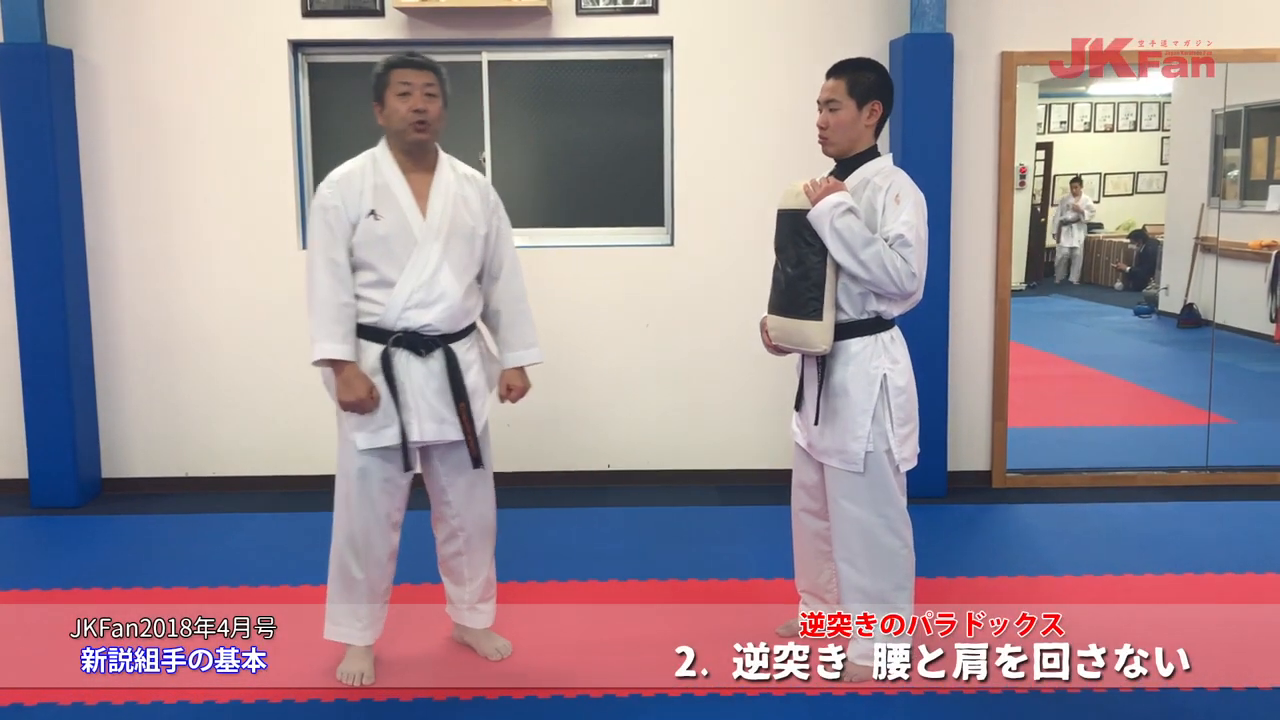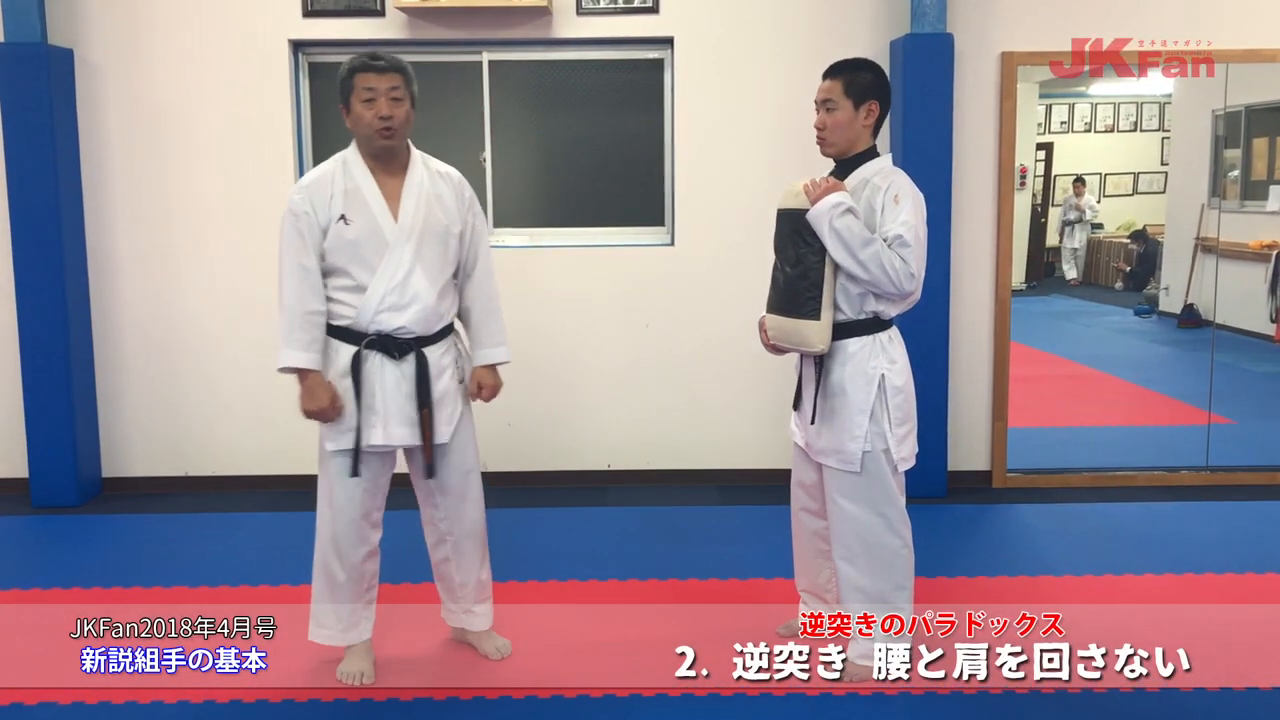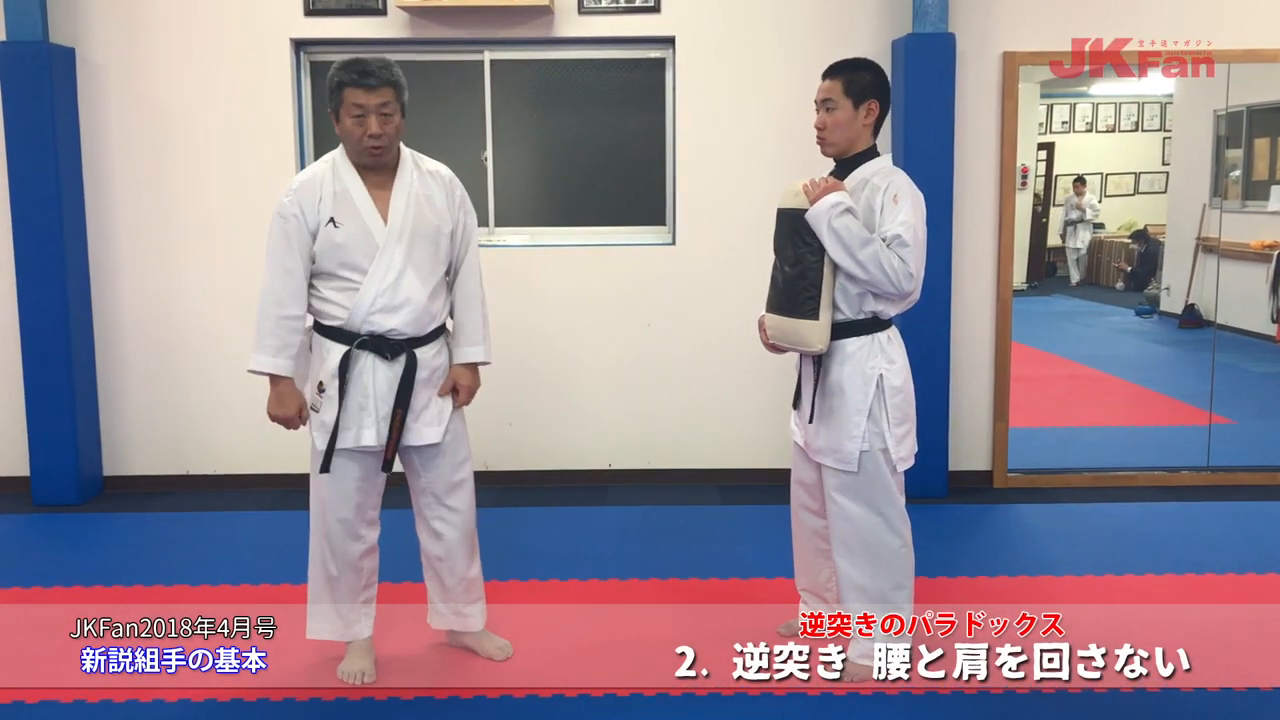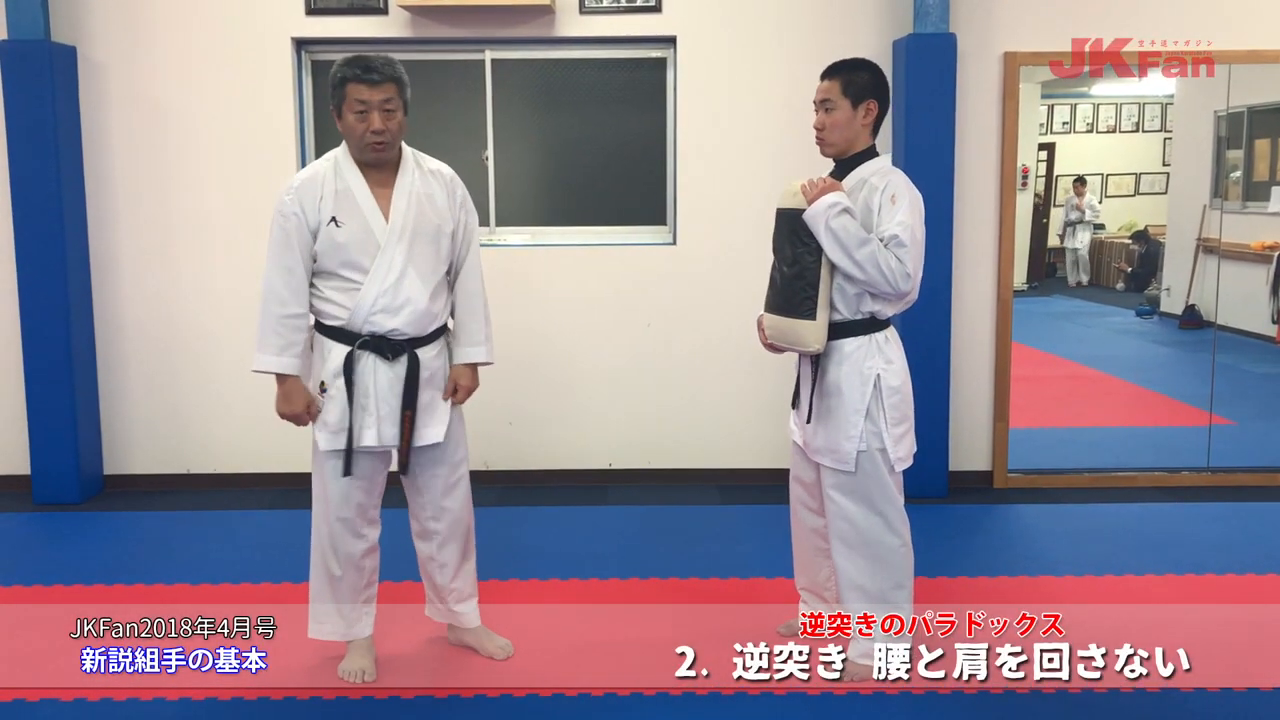
dt=0.2s
person 1, frame 1
left shoulder: (473, 188)
right shoulder: (345, 186)
left elbow: (502, 280)
right elbow: (330, 284)
left wrist: (515, 359)
right wrist: (343, 368)
left hip: (457, 367)
right hip: (380, 368)
left knee: (468, 504)
right knee: (368, 511)
left ankle: (470, 617)
right ankle: (358, 636)
person 1, frame 2
left shoulder: (449, 185)
right shoulder: (317, 191)
left elbow: (477, 278)
right elbow: (301, 290)
left wrist: (487, 357)
right wrist: (309, 374)
left hip: (436, 368)
right hip: (355, 372)
left knee: (456, 502)
right knee: (350, 514)
left ankle: (469, 617)
right ankle: (355, 635)
person 1, frame 3
left shoulder: (441, 184)
right shoulder: (308, 194)
left elbow: (466, 277)
right elbow: (284, 293)
left wrist: (468, 357)
right wrist: (281, 379)
left hip: (427, 369)
right hip: (347, 372)
left knee: (450, 502)
right knee: (344, 512)
left ankle: (463, 619)
right ankle: (355, 633)
person 1, frame 4
left shoulder: (442, 183)
right shoulder: (307, 192)
left elbow: (466, 277)
right elbow: (286, 291)
left wrist: (468, 358)
right wrist: (287, 376)
left hip: (426, 368)
right hip: (347, 372)
left knee: (445, 503)
right knee: (345, 511)
left ankle: (460, 617)
right ankle: (355, 633)
person 2, frame 1
left shoulder: (893, 188)
right shoulder: (828, 188)
left elbow: (902, 276)
left wrist: (835, 212)
right wrist: (779, 323)
left hip: (867, 368)
right hip: (820, 363)
left knee: (869, 510)
right knee: (815, 501)
left ankle: (879, 640)
right ankle: (824, 609)
person 2, frame 2
left shoulder: (892, 187)
right shoulder: (828, 188)
left elbow: (902, 275)
left wrist: (834, 212)
left hip: (865, 366)
right hip: (819, 363)
left knee: (869, 511)
right knee: (814, 501)
left ankle: (880, 639)
right ankle: (824, 608)
person 2, frame 3
left shoulder: (891, 187)
right shoulder: (827, 188)
left elbow: (901, 275)
left wrist: (833, 212)
left hip: (864, 366)
right hip: (818, 363)
left knee: (868, 510)
right knee: (814, 501)
left ankle: (880, 639)
right ankle: (823, 608)
person 2, frame 4
left shoulder: (890, 187)
right shoulder: (827, 188)
left elbow: (898, 276)
left wrist: (830, 213)
left hip: (863, 367)
right hip: (818, 362)
left knee: (868, 509)
right knee: (813, 500)
left ankle: (880, 639)
right ankle: (823, 608)
